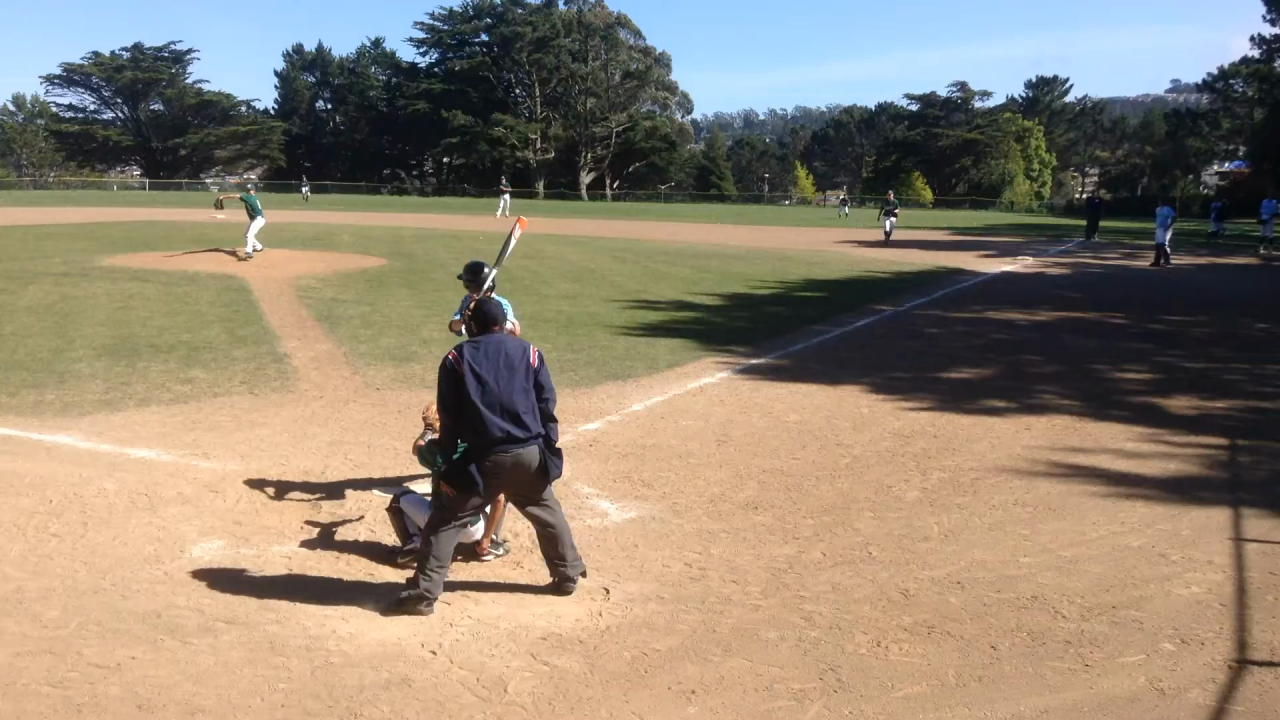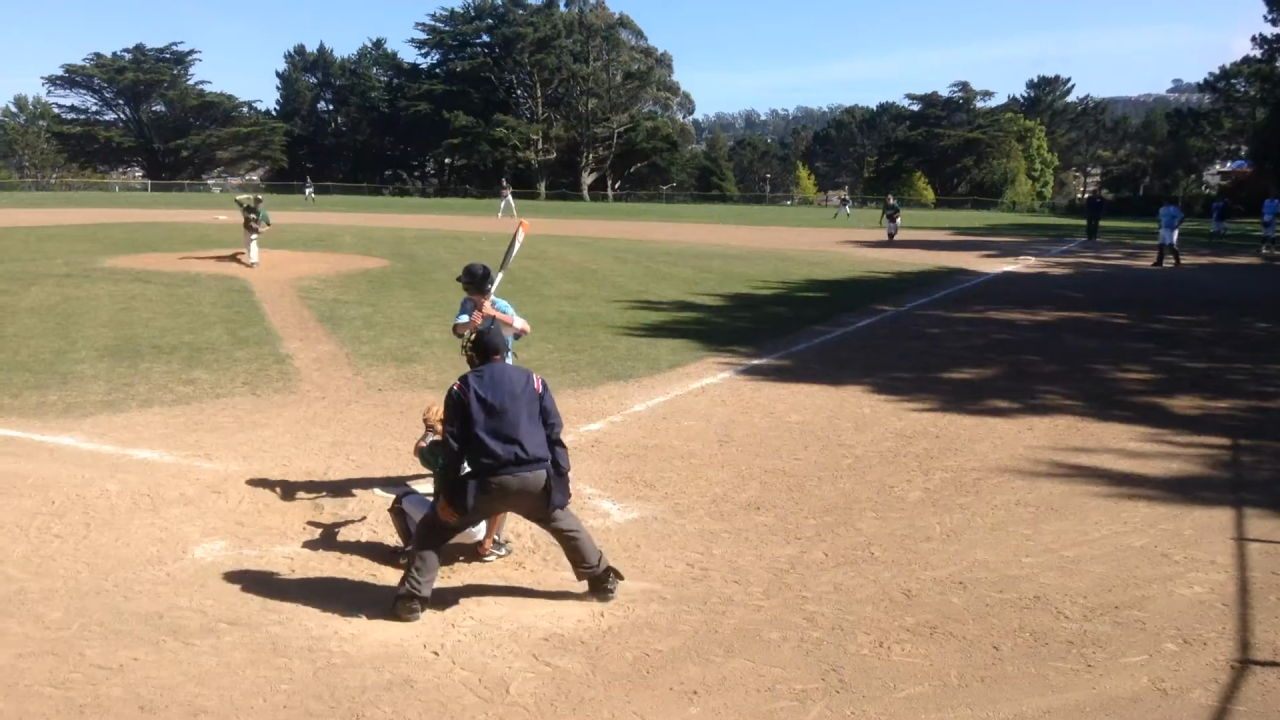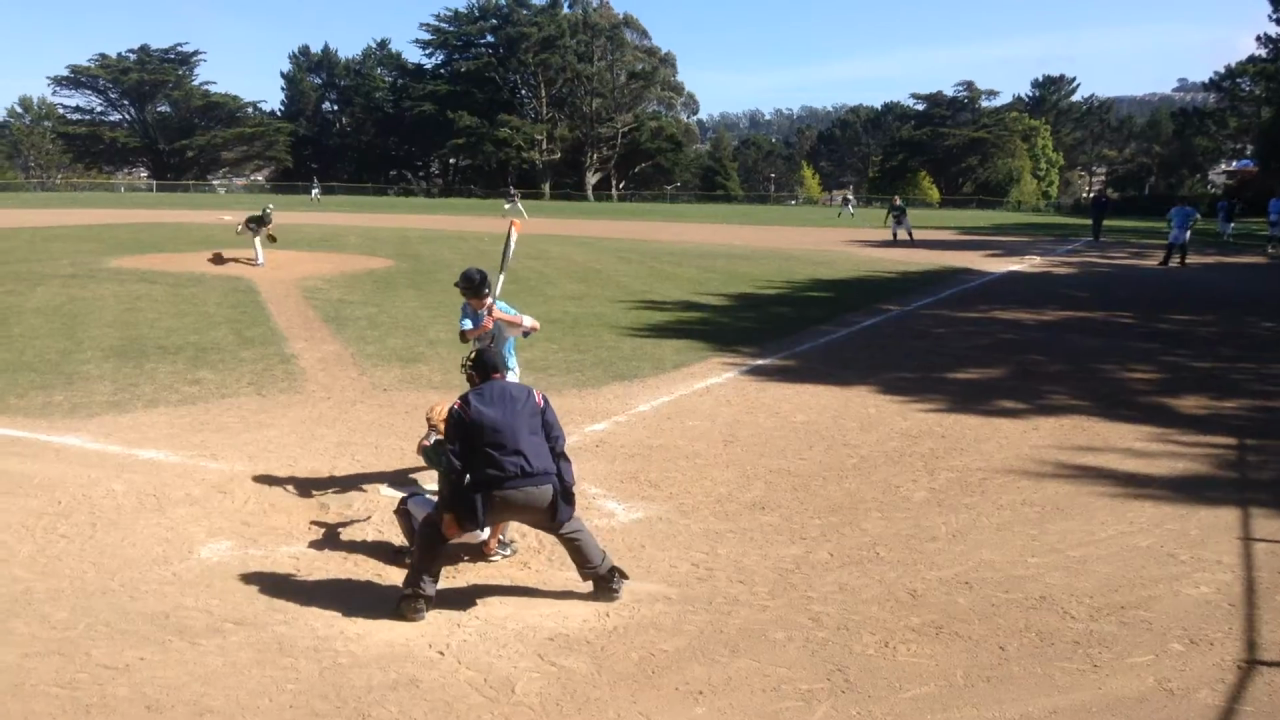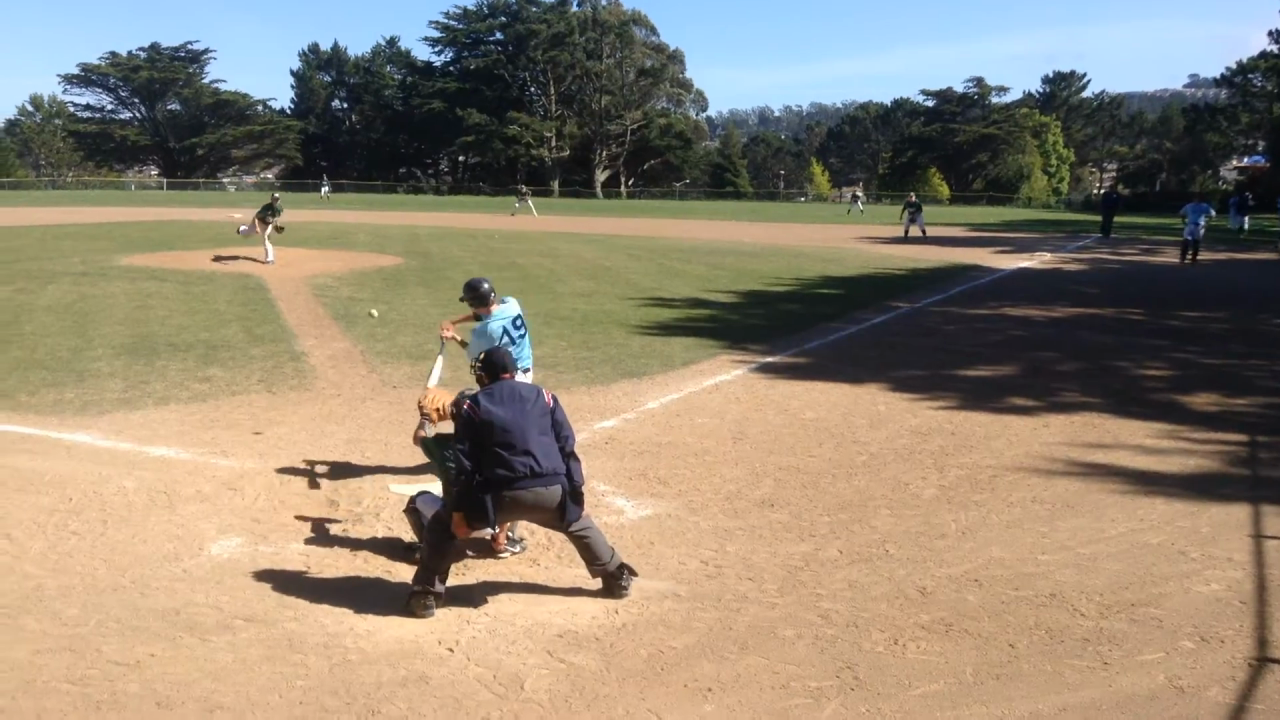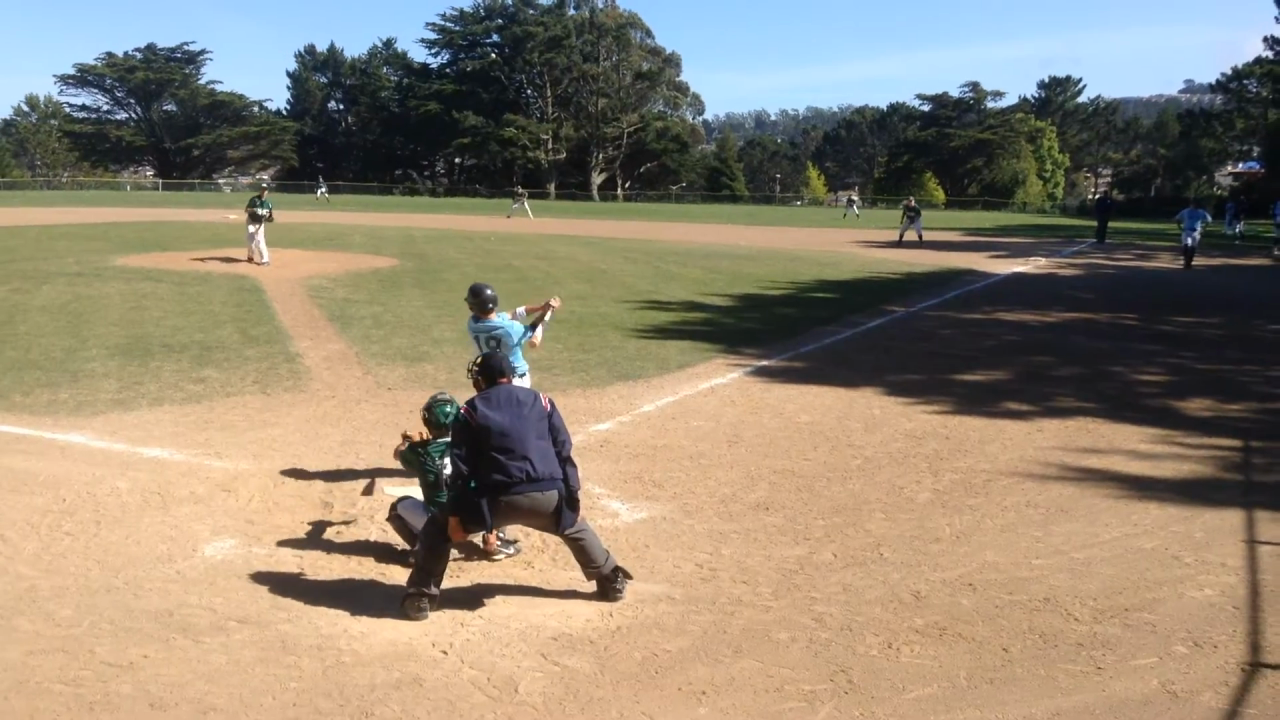
dt=0.3s
person 1, frame 1
left shoulder: (455, 358)
right shoulder: (530, 353)
left elbow: (448, 419)
right elbow: (546, 407)
left wrist: (445, 466)
right wrist: (550, 451)
left hip: (484, 458)
right hip: (529, 454)
left knee: (445, 521)
right knee: (548, 515)
left ankle: (423, 593)
right ankle: (568, 575)
person 1, frame 2
left shoulder: (462, 388)
right shoulder: (533, 381)
left elbow: (453, 446)
right elbow: (554, 435)
left wrist: (445, 494)
right wrist: (561, 478)
left hip: (488, 481)
right hip: (535, 478)
left knee: (434, 529)
right knee: (565, 524)
left ankle: (412, 598)
right ankle: (603, 581)
person 1, frame 3
left shoulder: (463, 406)
right shoulder: (534, 397)
left elbow: (455, 465)
right elbow: (557, 448)
left wrist: (449, 510)
right wrist: (566, 493)
left hip: (493, 495)
right hip: (542, 492)
left knee: (433, 528)
right knee: (569, 524)
left ankle: (417, 598)
right ankle: (607, 581)
person 1, frame 4
left shoulder: (473, 406)
right shoulder: (543, 396)
left elbow: (465, 464)
right elbow: (567, 447)
left wrist: (459, 511)
right wrist: (576, 493)
left hip: (503, 495)
right hip: (551, 492)
left knee: (442, 525)
right knee: (578, 521)
left ankle: (427, 595)
right ankle: (616, 578)
person 1, frame 5
left shoulder: (470, 411)
right shoulder: (541, 401)
left elbow: (462, 469)
right elbow: (564, 453)
left wrist: (455, 515)
right wrist: (572, 497)
left hip: (500, 499)
right hip: (548, 496)
left knee: (438, 528)
right knee: (574, 524)
left ankle: (420, 597)
right ankle: (611, 580)
person 2, frame 1
left shoulder: (436, 449)
left elbow: (417, 449)
right elbow: (499, 499)
left wrist: (429, 428)
right wrist: (486, 539)
right hip: (473, 530)
left knee: (400, 498)
left ankle: (414, 546)
right ankle: (489, 544)
person 2, frame 2
left shoulder: (438, 450)
left elbow: (418, 451)
left wrist: (430, 430)
right wrist: (488, 540)
right hip: (475, 531)
left knee: (403, 499)
right ankle: (493, 545)
person 2, frame 3
left shoulder: (442, 449)
left elbow: (421, 449)
left wrist: (433, 429)
right wrist: (493, 541)
right hip: (480, 531)
left knee: (408, 501)
right ankle: (498, 545)
person 2, frame 4
left shoulder: (443, 444)
left elbow: (418, 438)
left wrist: (426, 417)
right wrist: (502, 534)
left knee: (417, 500)
right ankle: (508, 540)
person 2, frame 5
left shoulder: (418, 451)
left elbow: (397, 454)
left wrist: (406, 442)
right wrist: (491, 532)
left knee: (398, 507)
right ankle: (497, 543)
